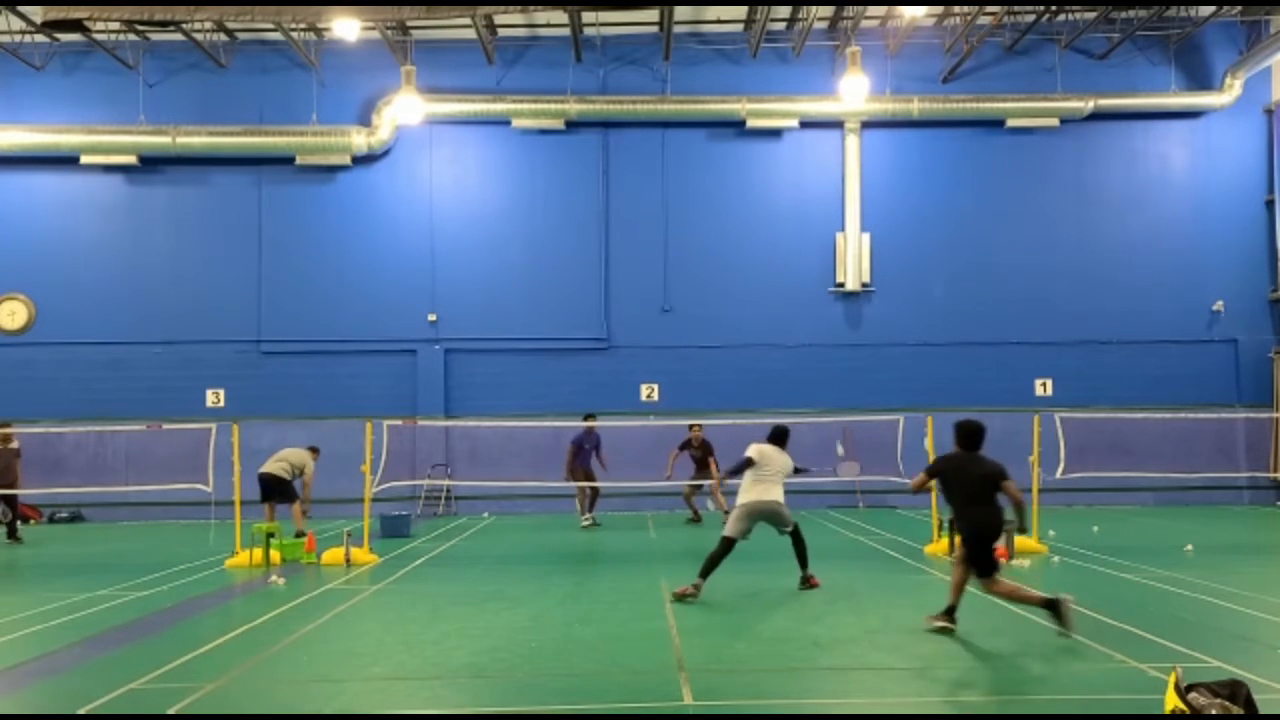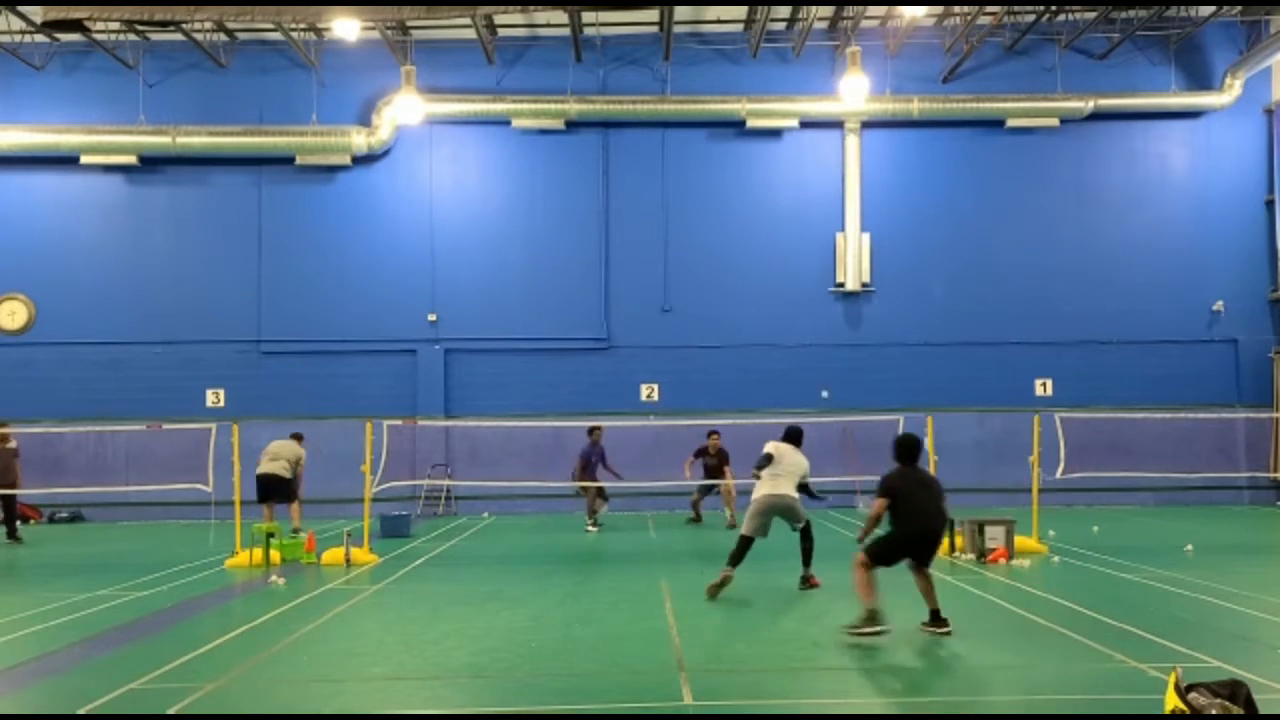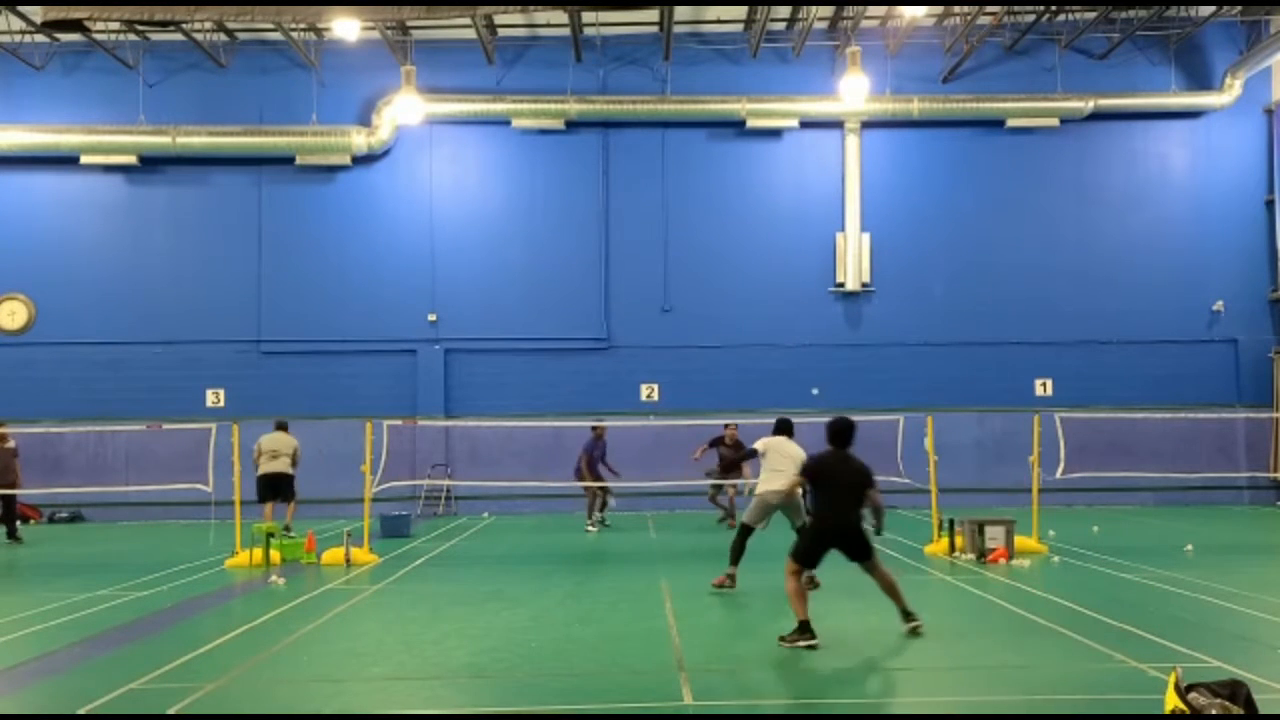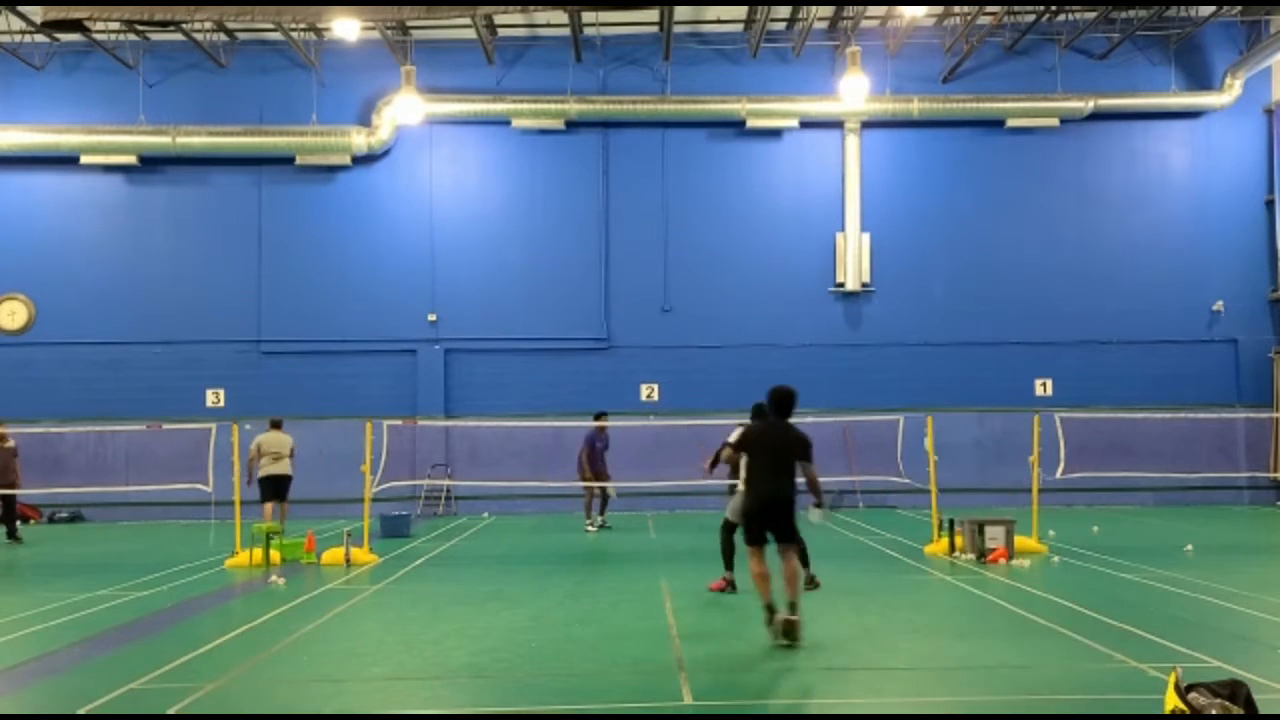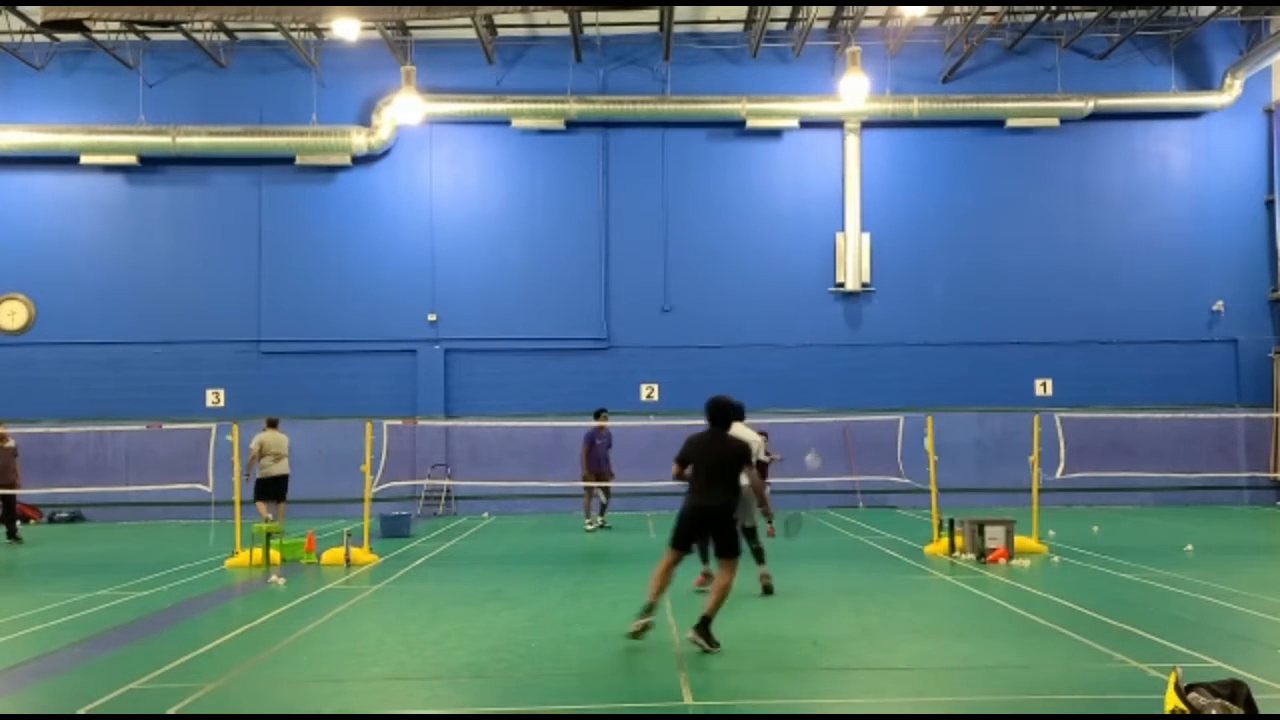
dt=0.2s
person 1, frame 1
left shoulder: (945, 462)
right shoulder: (993, 466)
left elbow: (914, 487)
right elbow: (1016, 497)
left wrist: (926, 485)
right wrist: (1021, 522)
left hip: (974, 528)
right hip: (992, 524)
left knee: (991, 584)
right knee: (962, 558)
left ankle: (1053, 604)
right ankle: (948, 615)
person 1, frame 2
left shoulder: (891, 479)
right shoulder: (931, 480)
left elbow: (877, 512)
right elbow: (943, 515)
left wrist: (864, 533)
left hip: (906, 534)
right hip: (931, 535)
left knee: (861, 564)
right knee: (918, 569)
left ankle: (872, 617)
right ankle: (937, 619)
person 1, frame 3
left shoulder: (817, 462)
right shoulder: (861, 468)
right elbow: (876, 503)
right wrist: (879, 524)
left hip: (820, 527)
right hip: (851, 527)
left knee: (792, 572)
right knee: (875, 570)
left ankle: (804, 631)
right ankle: (908, 616)
person 1, frame 4
left shoulder: (752, 431)
right shoulder: (800, 438)
left elbow: (727, 457)
right elbow: (810, 476)
right wrist: (818, 497)
left hip: (755, 500)
right hip: (784, 502)
left knee: (756, 557)
right knee: (789, 555)
left ankle: (772, 612)
right ankle: (793, 611)
person 1, frame 5
left shoulder: (693, 442)
right shoulder: (740, 446)
left elbow: (676, 473)
right elbow: (755, 481)
left hip: (693, 510)
right hip: (722, 512)
left knee: (669, 561)
right knee: (727, 570)
left ankle: (646, 612)
right ankle: (702, 627)
person 2, frame 1
left shoulder: (757, 448)
right shoulder: (788, 461)
left elbow: (746, 462)
left wrist: (727, 474)
right wrist: (800, 470)
left hip: (747, 504)
right hip: (775, 503)
left knee: (723, 546)
right knee: (796, 534)
left ankle: (695, 586)
right ankle: (806, 577)
person 2, frame 2
left shoulder: (774, 446)
right shoulder: (804, 462)
left elbow: (767, 459)
right elbow: (804, 488)
left wrist: (757, 469)
right wrist: (814, 495)
left hip: (763, 498)
right hip: (788, 499)
left knee: (744, 542)
right knee: (806, 530)
left ankle: (727, 574)
right ankle: (807, 577)
person 2, frame 3
left shoulder: (767, 442)
right shoulder: (801, 452)
left elbow: (749, 454)
right wrist: (804, 507)
left hip: (767, 492)
right hip: (791, 494)
left knee: (743, 533)
right knee: (803, 531)
left ankle: (731, 574)
right ankle: (809, 577)
person 2, frame 4
left shoulder: (742, 432)
left elbow: (724, 450)
left wrist: (711, 466)
left knee: (726, 530)
left ankle: (728, 579)
right ankle: (809, 576)
person 2, frame 5
right shoulder: (756, 437)
right elbow: (762, 468)
right hip: (746, 487)
right knee: (750, 533)
left ankle: (706, 572)
right ankle: (764, 574)
